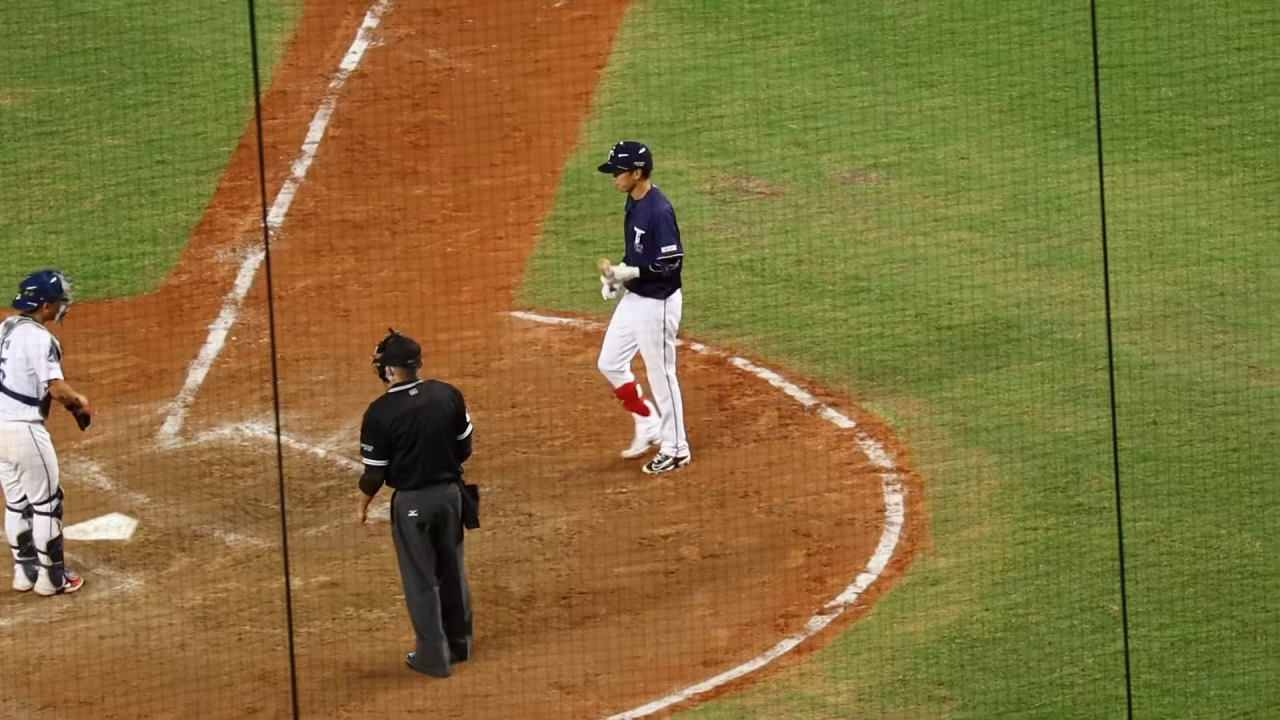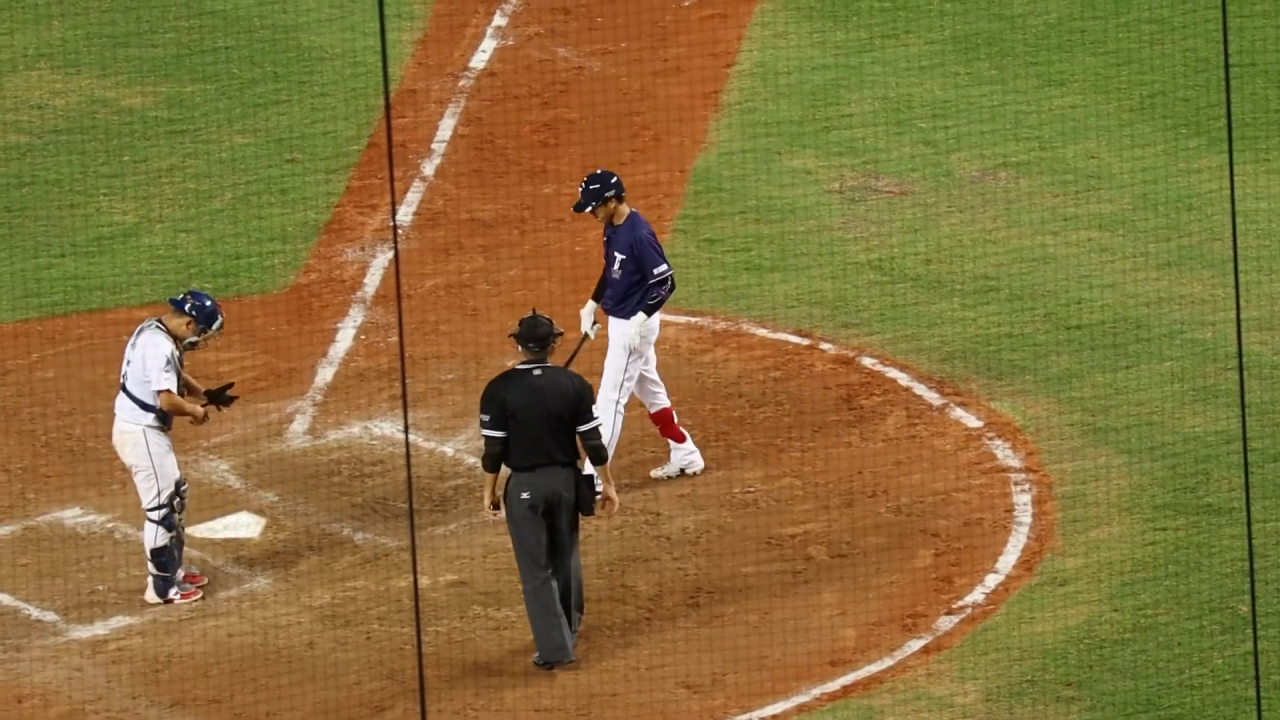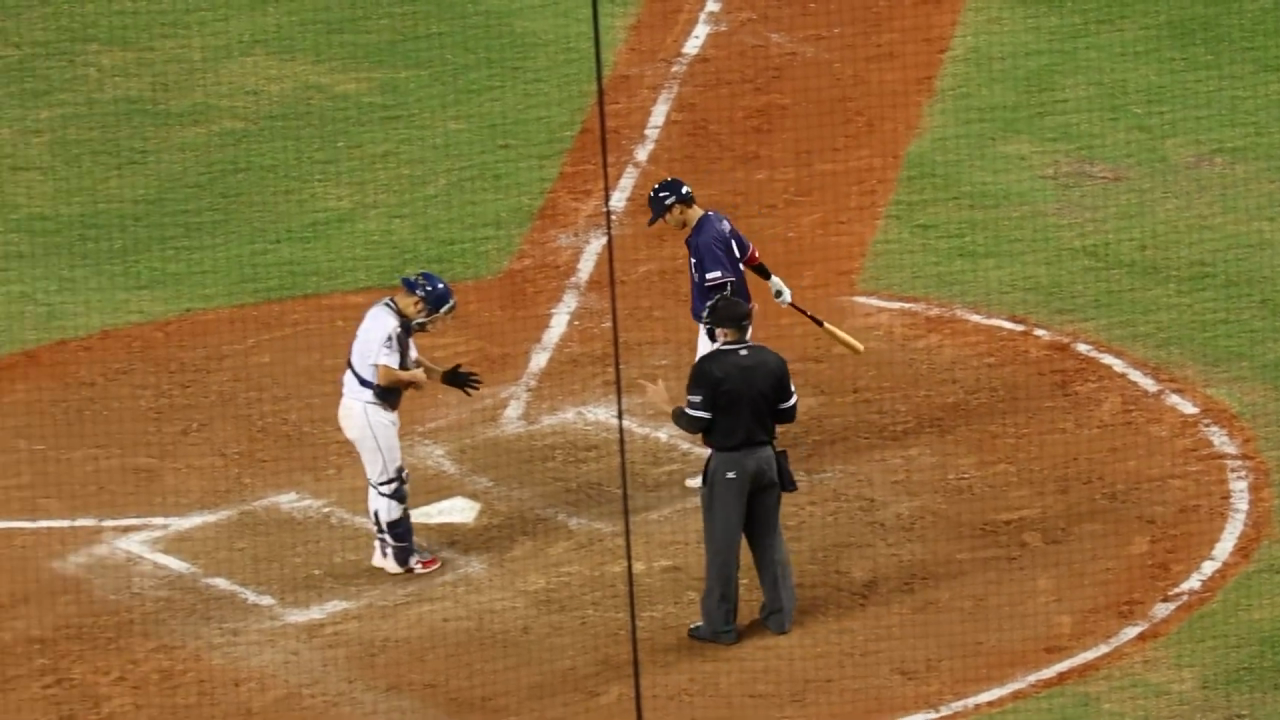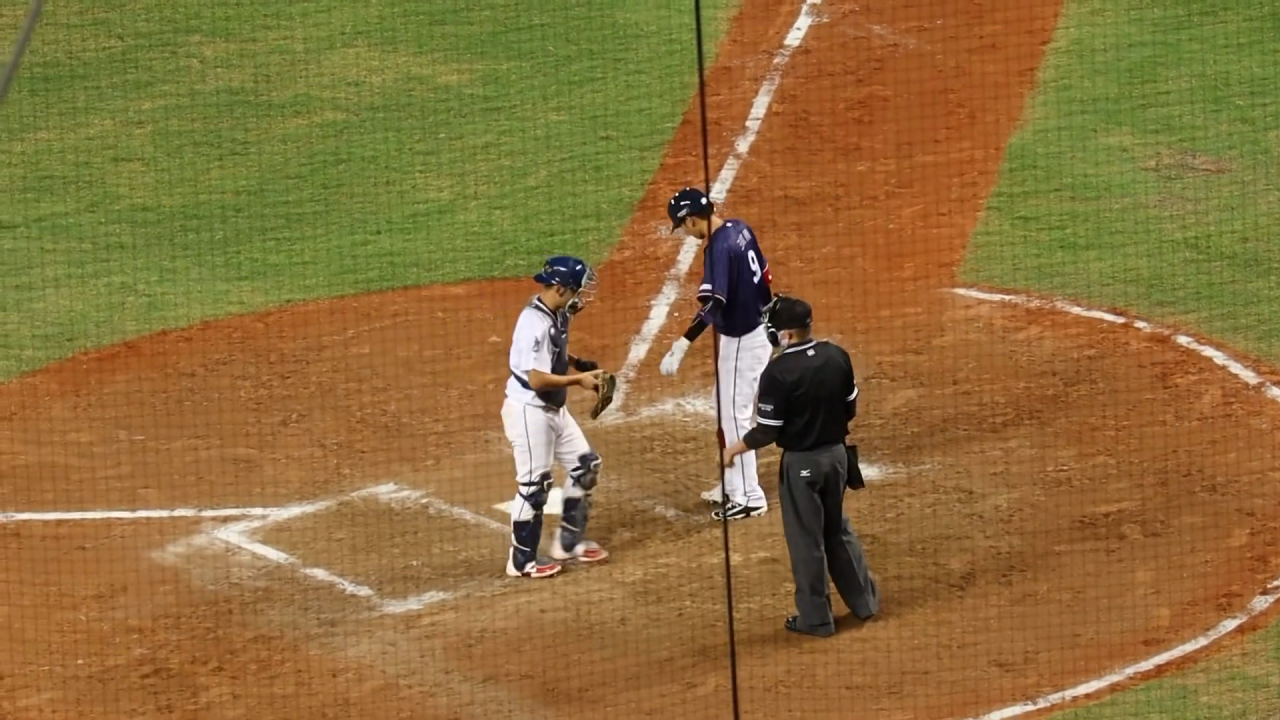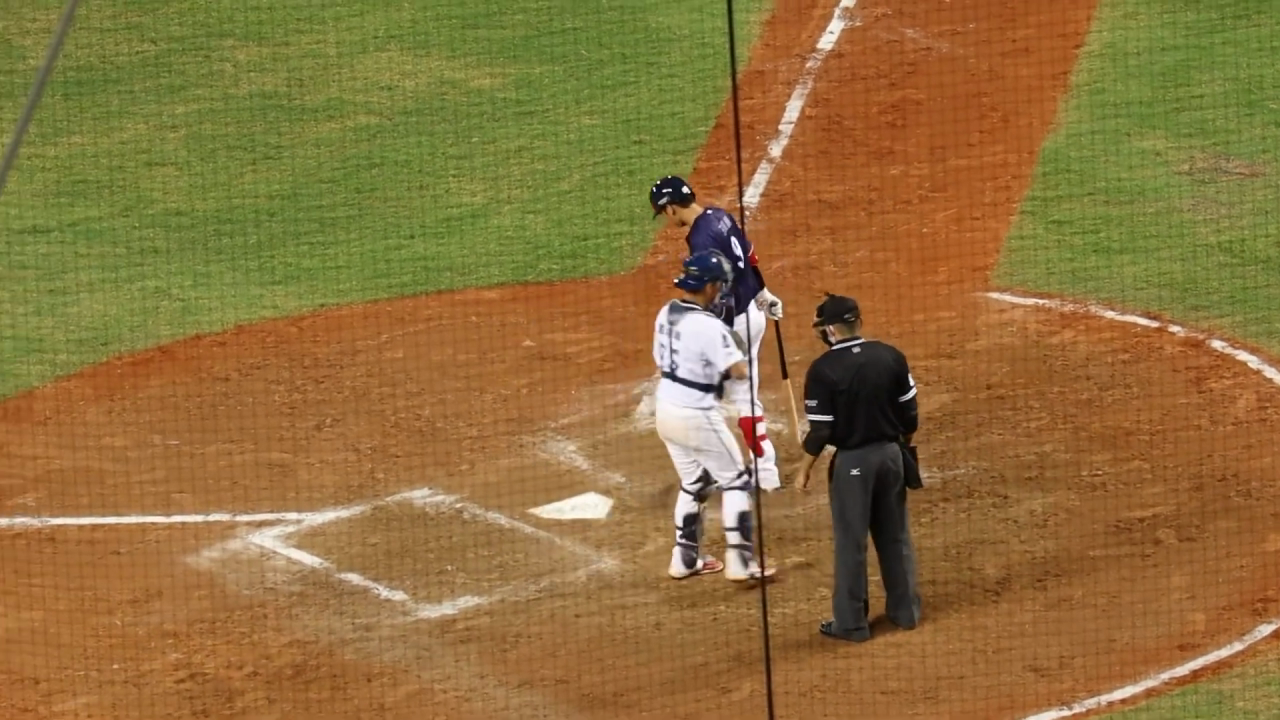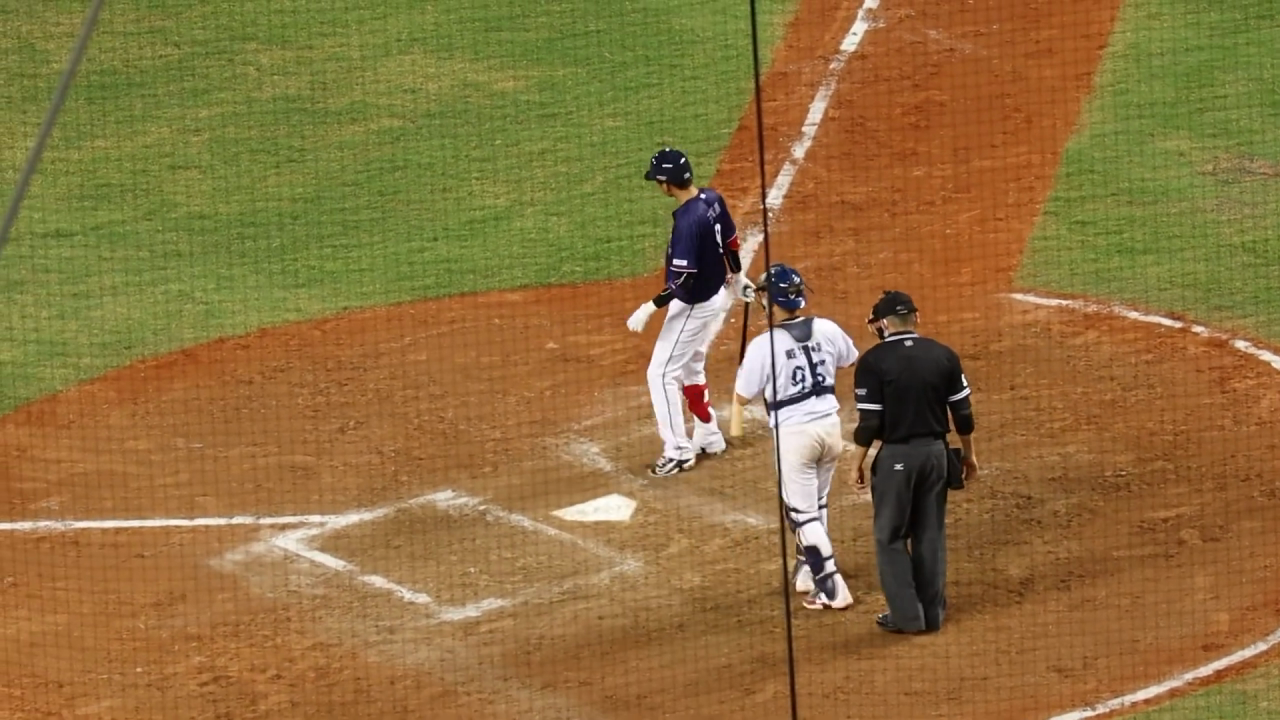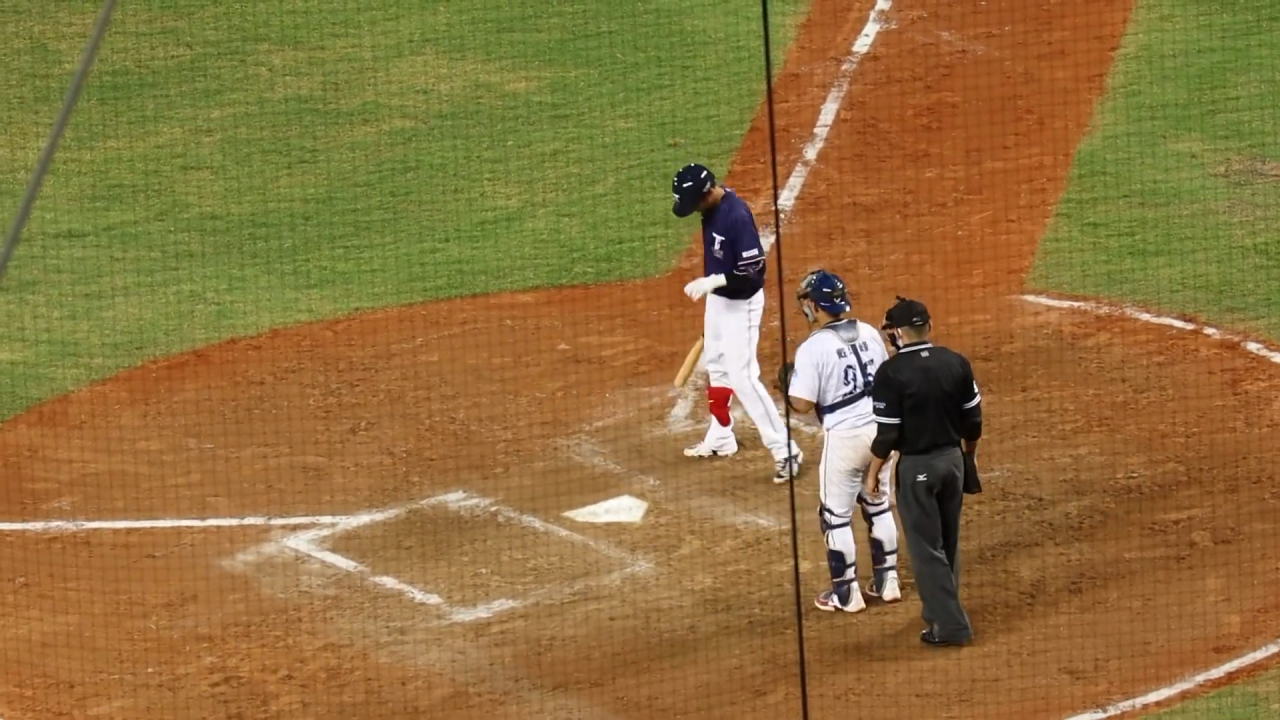
dt=0.7s
person 1, frame 1
left shoulder: (380, 412)
right shoulder: (449, 395)
left elbow: (375, 472)
right elbow: (465, 448)
left wrist: (363, 505)
left hip: (412, 503)
right hip: (451, 493)
left knee: (421, 580)
right knee: (451, 571)
left ankle: (433, 657)
right ankle: (459, 643)
person 1, frame 2
left shoulder: (500, 388)
right shoulder: (574, 384)
left elbow: (494, 449)
right elbow: (593, 441)
left wrist: (489, 491)
right wrist: (607, 484)
left hip: (525, 485)
right hip: (565, 479)
left knee: (535, 568)
right knee: (566, 559)
left ankle: (555, 646)
right ankle: (567, 631)
person 1, frame 3
left shoulder: (708, 367)
right shoulder: (773, 362)
left elbow: (693, 423)
right elbow: (788, 413)
left wrist: (664, 401)
left hip: (728, 465)
right hip: (765, 458)
left knee: (722, 545)
right knee: (769, 539)
left ankle: (720, 625)
right ankle: (780, 614)
person 1, frame 4
left shoulder: (778, 372)
right shoulder: (838, 356)
left elbow: (767, 432)
right elbow: (850, 410)
left wrist: (735, 449)
left hip: (802, 463)
right hip: (837, 454)
left knee: (806, 540)
right knee: (838, 530)
left ankle: (815, 618)
right ankle: (864, 600)
person 1, frame 5
left shoulder: (824, 369)
right shoulder: (891, 356)
left elbow: (820, 430)
right elbow: (910, 413)
left wrist: (805, 468)
right wrist: (900, 447)
left hip: (853, 462)
right hip: (891, 455)
left knee: (850, 543)
right knee: (895, 536)
left ankle: (851, 622)
right ankle: (905, 610)
person 1, frame 6
left shoulder: (873, 360)
right shoulder: (943, 355)
left elbow: (869, 421)
right elbow: (962, 412)
left wrist: (858, 462)
right wrist: (968, 453)
left hip: (896, 455)
right hip: (935, 452)
left knee: (890, 537)
right knee: (931, 534)
left ankle: (906, 614)
right ankle: (931, 612)
person 1, frame 7
left shoulder: (891, 372)
right shoulder: (957, 362)
left elbow: (887, 434)
right elbow: (973, 419)
left wrist: (873, 473)
right wrist: (969, 456)
left hip: (917, 466)
right hip: (953, 459)
left knee: (926, 548)
right knee: (945, 544)
left ankle: (950, 625)
right ankle: (938, 610)
person 2, frame 1
right shoulder: (40, 338)
right elbow: (58, 389)
left wrist: (72, 402)
right wrist: (80, 401)
right knee: (46, 502)
right ankle: (51, 577)
person 2, frame 2
left shoulder: (153, 330)
right shoulder: (161, 345)
left elbow: (175, 376)
right elbow: (168, 401)
left wrist: (206, 395)
right wrist: (195, 411)
left hip: (145, 428)
right hip: (142, 432)
left knee: (174, 495)
right knee: (161, 507)
left ankle: (173, 568)
right ankle: (161, 585)
person 2, frame 3
left shoulder: (394, 318)
right shoulder: (386, 323)
left elbow: (411, 361)
right elbow: (386, 376)
left wrist: (444, 377)
right wrist: (416, 378)
left hip: (375, 409)
right hip: (367, 411)
left knee: (381, 478)
right knee: (392, 480)
left ankle: (387, 547)
right ankle: (402, 554)
person 2, frame 4
left shoulder: (556, 315)
right shoulder: (534, 323)
right elbow: (538, 379)
left wrist: (577, 363)
right wrist: (578, 379)
left hip: (552, 409)
right hip: (528, 412)
left knee: (585, 466)
right knee: (534, 485)
left ankle: (570, 541)
right ankle: (522, 560)
person 2, frame 5
left shoulder: (666, 314)
right shoulder: (709, 326)
right elbow: (738, 372)
right wrist: (737, 351)
left hip: (667, 410)
right hip: (697, 417)
left knee: (693, 484)
right knee: (737, 482)
left ankle: (685, 557)
right ankle: (740, 558)
person 2, frame 6
left shoulder: (763, 345)
right shoulder: (827, 329)
left elbow: (743, 397)
right elbow: (851, 359)
left hip: (792, 433)
right hip: (829, 425)
left knee: (801, 513)
right knee: (817, 504)
left ankle: (832, 587)
right ankle: (808, 572)
person 2, frame 7
left shoulder: (813, 347)
right shoulder: (868, 332)
left elbow: (802, 403)
left wrist: (787, 391)
left hip: (845, 437)
right hip: (880, 429)
left knee: (835, 517)
right knee: (878, 507)
left ankle: (846, 593)
right ankle: (887, 581)
person 3, frame 1
left shoulder: (659, 209)
right shoulder: (633, 202)
left elbow: (672, 263)
left wrist: (629, 273)
right wrist: (618, 275)
left hip: (657, 304)
right hip: (634, 298)
left knee: (660, 375)
right knee: (610, 364)
left ankle: (674, 448)
right ankle: (649, 422)
person 3, frame 2
left shoulder: (639, 233)
right shoulder: (612, 227)
left elbow: (665, 283)
left wrist: (639, 321)
right wrist: (592, 305)
left hip: (634, 325)
right hip: (620, 322)
left knee: (610, 400)
right knee: (650, 392)
right ankle: (686, 457)
person 3, frame 3
left shoulder: (705, 236)
right shoulder: (715, 221)
left elbow: (721, 290)
right elbow: (748, 253)
left wrist: (714, 338)
right wrist: (773, 281)
person 3, frame 4
left shoulder: (718, 248)
right shoulder: (740, 229)
left elbow: (711, 306)
right elbow: (764, 275)
left wrist: (682, 344)
left hip: (742, 339)
right hip: (759, 330)
left knee: (735, 416)
right knee: (731, 412)
left ankle: (750, 497)
right ankle: (733, 484)
person 3, frame 5
left shoulder: (701, 238)
right shoulder: (720, 216)
right elbow: (749, 257)
right wrist: (764, 294)
left hip: (731, 321)
right hip: (751, 313)
right knee: (744, 395)
right ankle: (765, 469)
person 3, frame 6
left shoulder: (687, 221)
right shoulder: (713, 199)
left elbow: (682, 280)
right elbow: (731, 243)
left wrist: (649, 307)
right wrist: (737, 276)
left hip: (693, 305)
right hip: (713, 295)
left knee: (661, 373)
right knee: (690, 368)
left ankle: (678, 450)
right ankle: (708, 437)
person 3, frame 7
left shoulder: (736, 213)
right shoulder: (707, 205)
left elbow: (754, 267)
left wrist: (714, 280)
left hip: (740, 304)
right hip: (718, 299)
left knee: (743, 378)
right knee: (716, 367)
left ankle: (785, 449)
right ankle: (720, 438)
